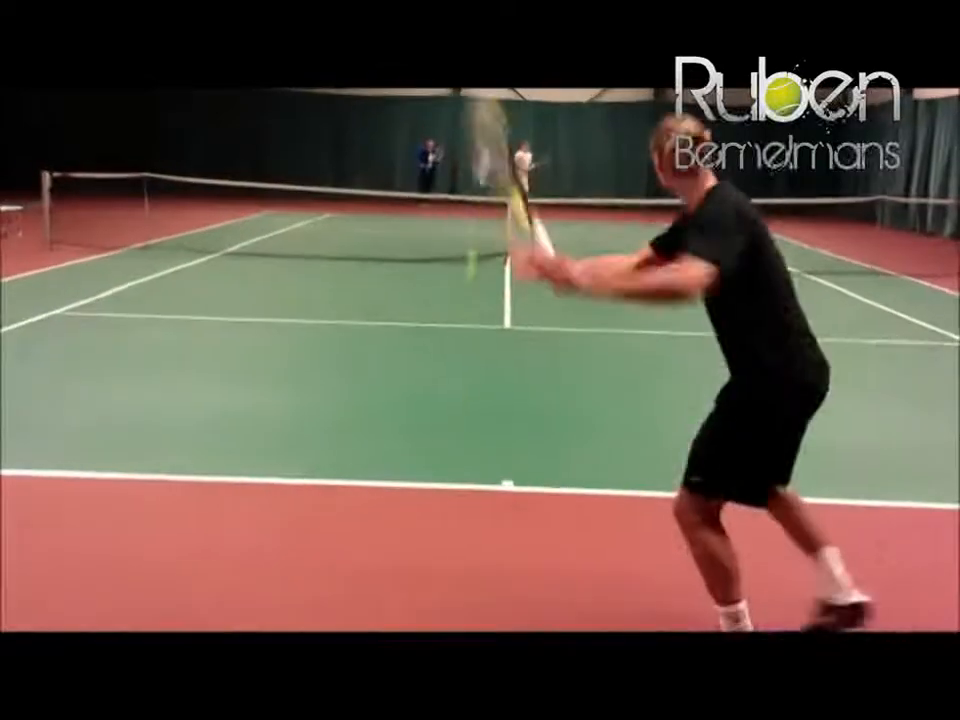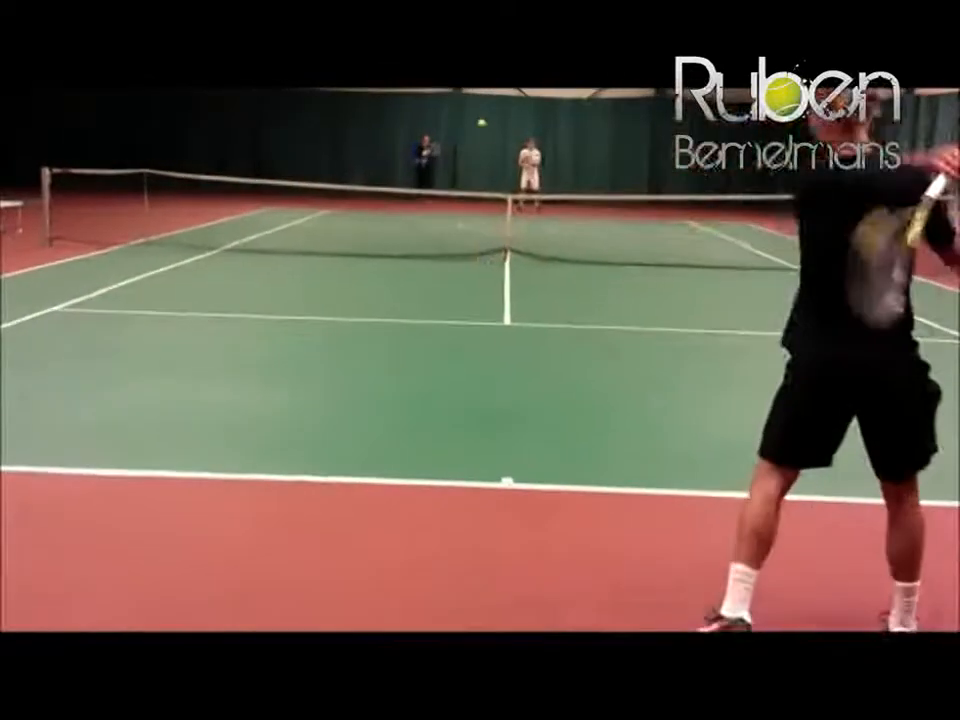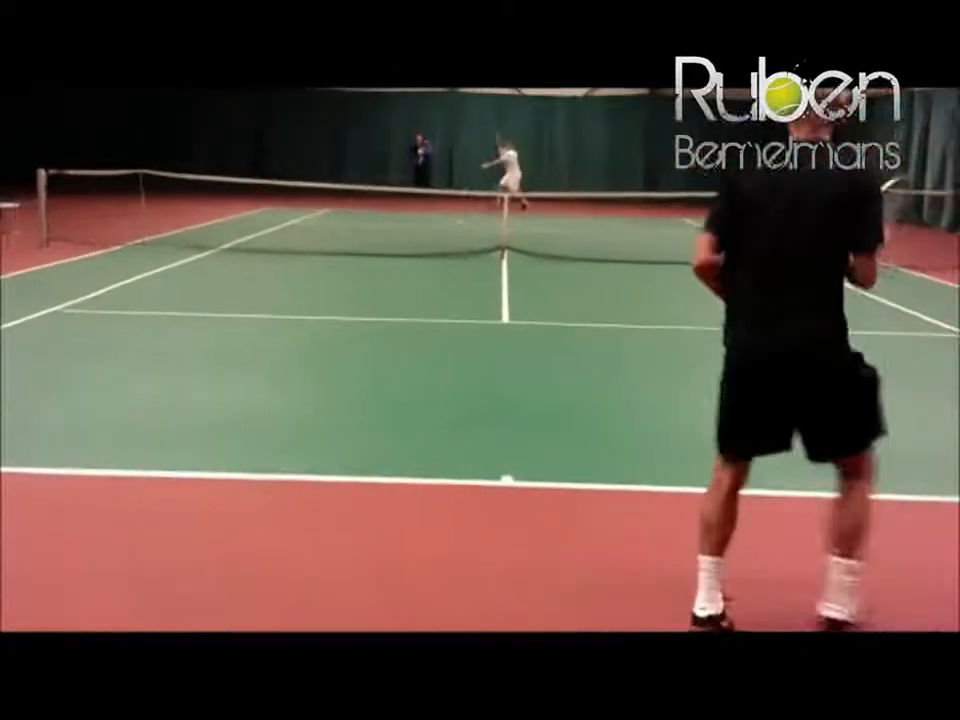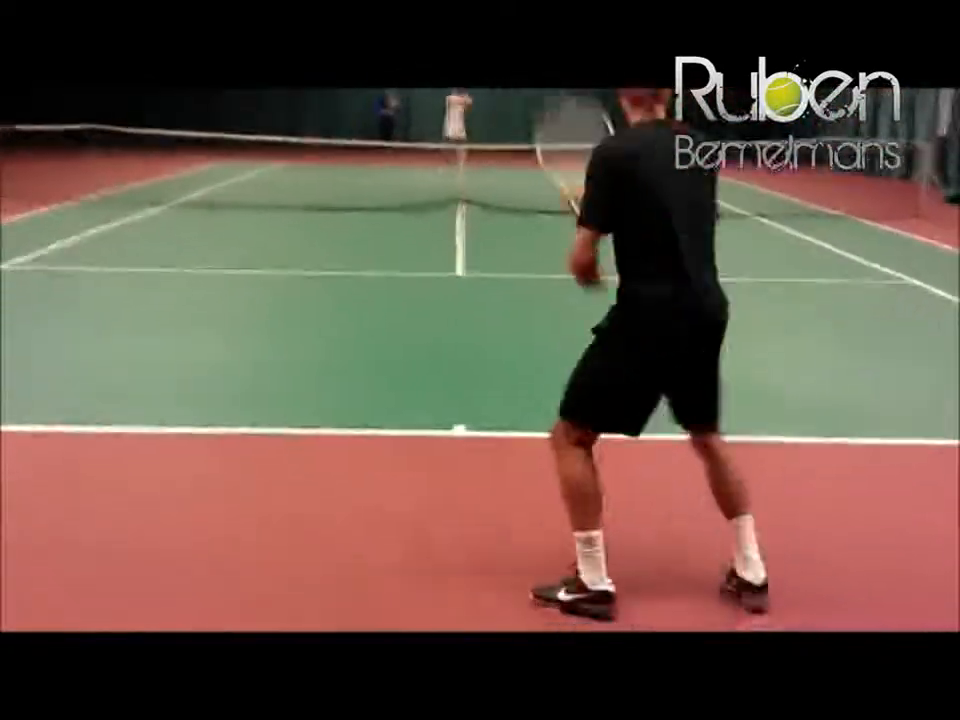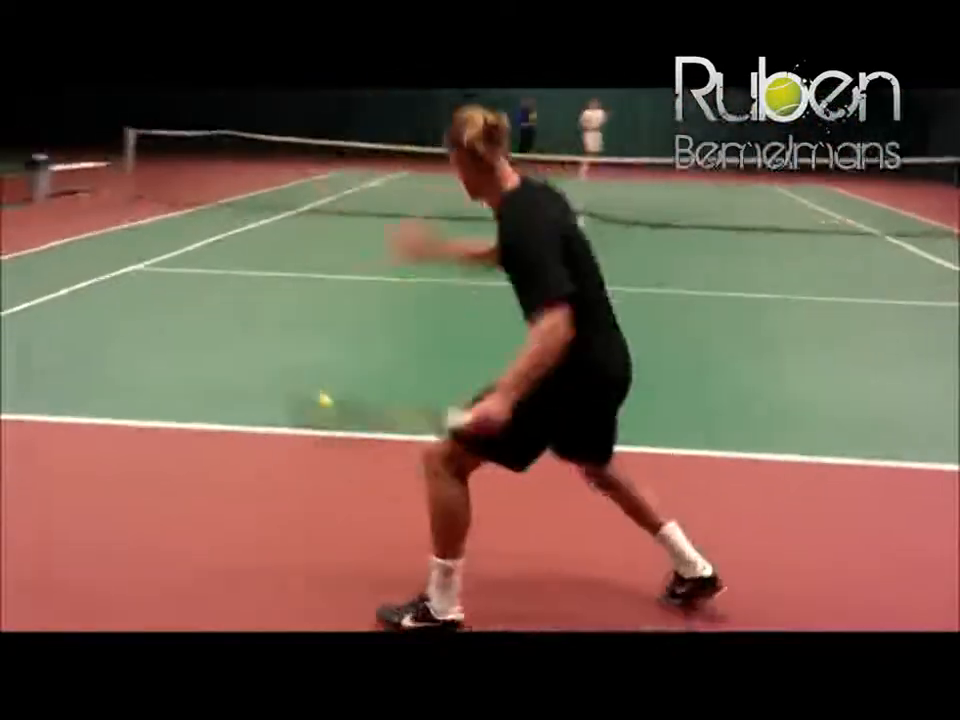
dt=0.7s
person 1, frame 1
left shoulder: (721, 212)
right shoulder: (699, 215)
left elbow: (690, 282)
right elbow: (631, 264)
left wrist: (593, 282)
right wrist: (563, 269)
left hip: (774, 382)
right hip: (789, 374)
left knee: (694, 510)
right knee: (766, 489)
left ankle: (738, 628)
right ankle: (844, 596)
person 1, frame 2
left shoulder: (813, 181)
right shoulder: (910, 185)
left hip: (819, 357)
right hip: (891, 360)
left knee: (770, 479)
right knee: (902, 493)
left ankle: (735, 612)
right ankle: (903, 621)
person 1, frame 3
left shoulder: (747, 175)
right shoulder: (855, 181)
left elbow: (704, 262)
right elbow: (865, 273)
left hip: (750, 343)
right hip: (820, 346)
left knee: (729, 470)
right knee: (855, 470)
left ankle: (707, 606)
right ankle: (840, 609)
person 1, frame 4
left shoulder: (613, 152)
left elbow: (582, 259)
left wrist: (585, 274)
left hip: (645, 318)
right hip: (705, 311)
left knee: (570, 437)
right knee: (707, 438)
left ankle: (593, 582)
right ankle: (751, 571)
person 1, frame 5
left shoulder: (524, 227)
right shoulder: (538, 196)
left elbow: (556, 326)
left wrist: (504, 396)
right wrist: (440, 250)
left hip: (572, 373)
right hip: (605, 364)
left knee: (445, 460)
right knee: (597, 467)
left ankle: (442, 606)
right ankle: (694, 569)
